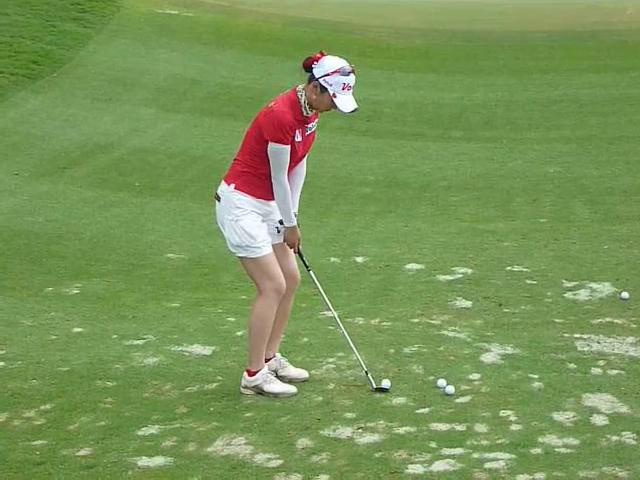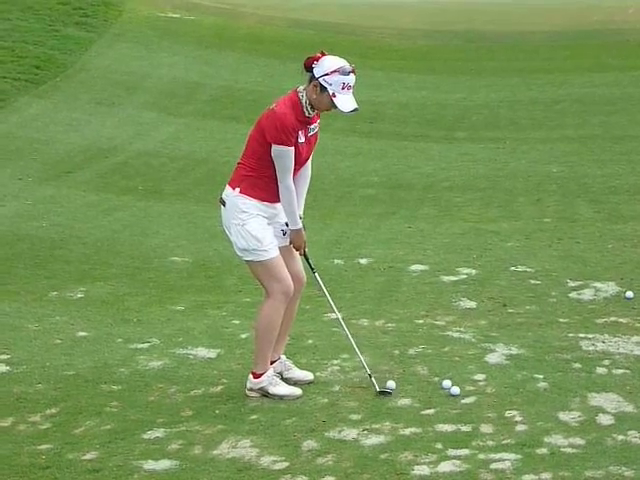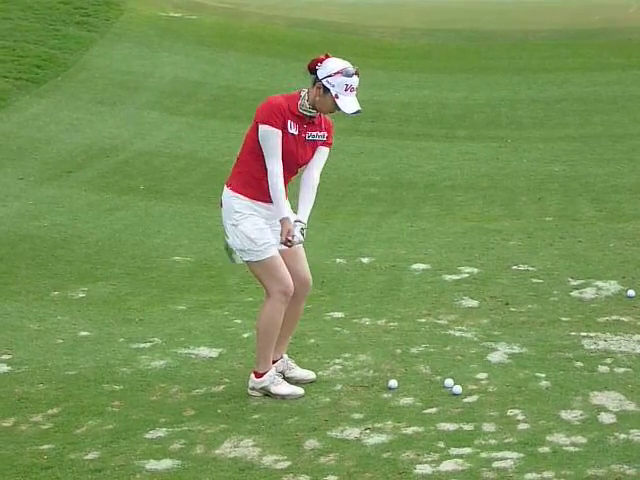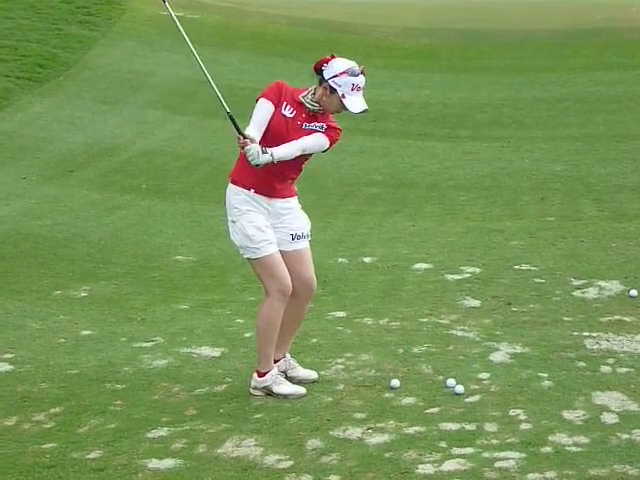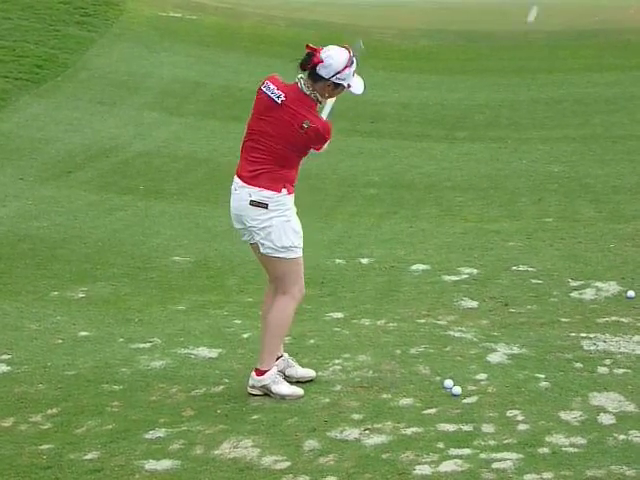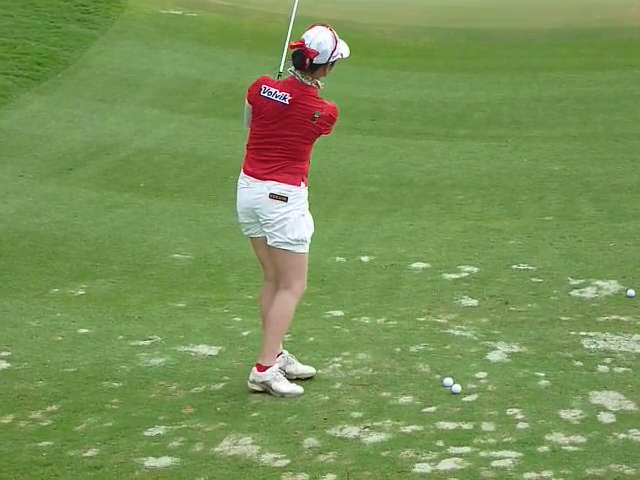
dt=0.5s
person 1, frame 1
left shoulder: (311, 110)
right shoulder: (281, 116)
left elbow: (299, 165)
right elbow: (279, 177)
left wrist: (291, 215)
right wrist: (289, 224)
left hip: (266, 204)
right hip: (240, 203)
left knee: (291, 279)
right knee: (272, 286)
left ankle: (271, 358)
right ankle: (253, 375)
person 1, frame 2
left shoulder: (311, 111)
right shoulder: (283, 118)
left elbow: (303, 168)
right elbow: (286, 179)
left wrist: (297, 218)
right wrist: (296, 228)
left hip: (270, 206)
right hip: (246, 207)
left knee: (297, 281)
right knee: (280, 288)
left ankle: (276, 360)
right ankle: (259, 377)
person 1, frame 3
left shoulder: (324, 128)
right shoulder: (275, 108)
left elbow: (311, 176)
right elbow: (272, 165)
left wrist: (299, 221)
right wrist: (284, 218)
left hip: (275, 208)
right hip: (244, 206)
left knee: (302, 284)
right knee: (281, 289)
left ankle: (278, 359)
right ankle: (261, 376)
person 1, frame 4
left shoulder: (329, 129)
right shoulder: (279, 92)
left elbow: (297, 148)
right elbow: (253, 131)
left wrist: (265, 154)
right wrist: (251, 138)
left hip: (284, 204)
right hip: (247, 200)
left knee: (305, 285)
right knee: (280, 288)
left ankle: (280, 358)
right ankle: (264, 375)
person 1, frame 5
left shoulder: (270, 85)
right shoulder: (318, 127)
left hip: (242, 194)
right hip: (270, 204)
left knee: (277, 282)
right knee: (292, 290)
left ankle: (275, 357)
right ankle: (262, 374)
person 1, frame 6
left shoulder: (260, 87)
right shoulder: (326, 112)
left hip: (249, 190)
right hip: (283, 198)
left knee: (273, 279)
right knee: (293, 286)
left ankle: (276, 355)
right ankle: (264, 369)
